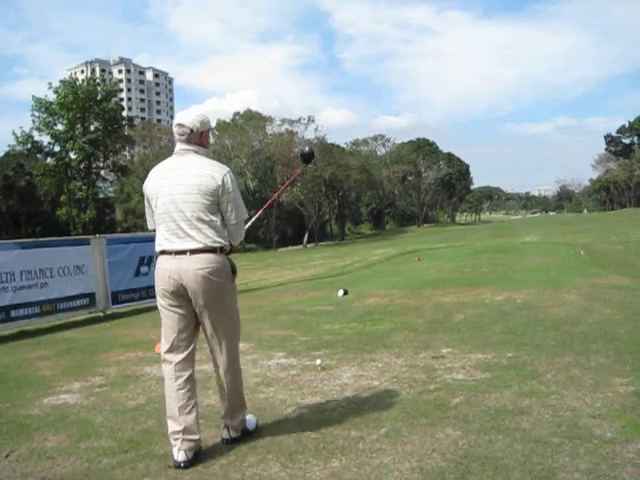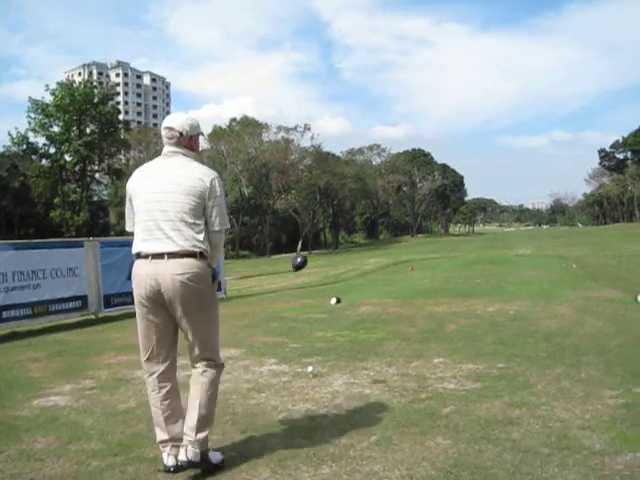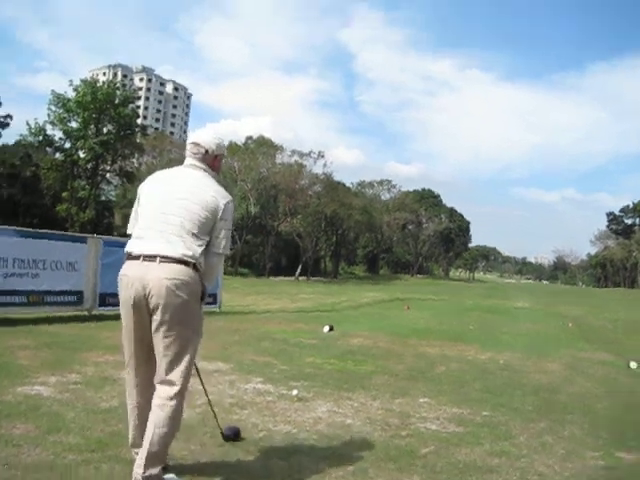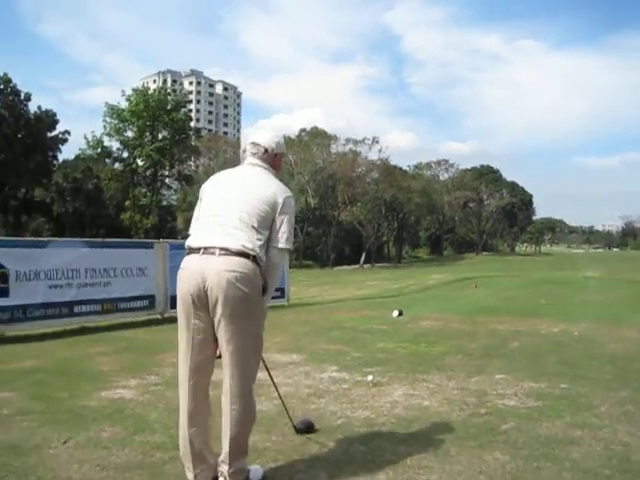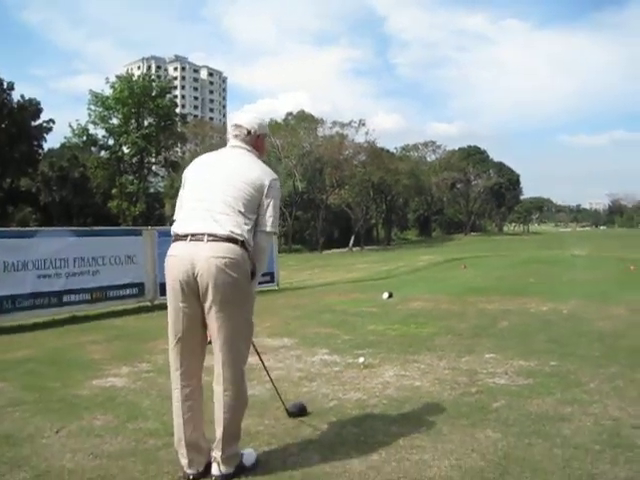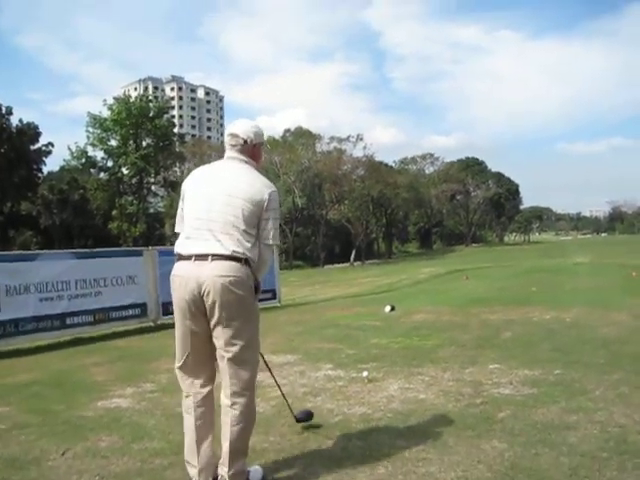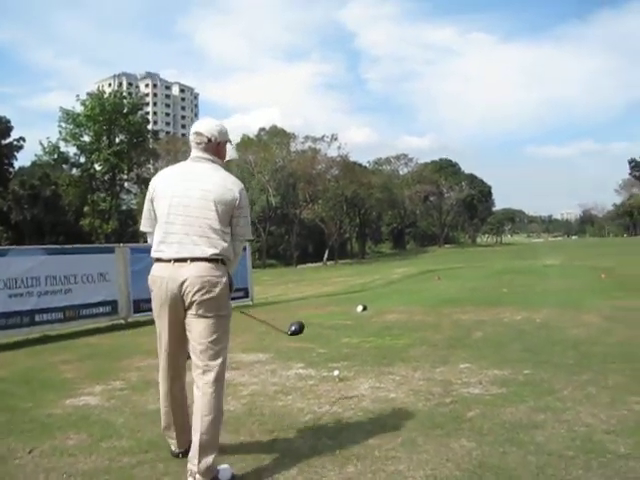
dt=0.3s
person 1, frame 1
left shoulder: (153, 176)
right shoulder: (218, 172)
left elbow: (155, 226)
right elbow: (236, 231)
left hip: (166, 267)
right hip: (208, 265)
left knee: (175, 357)
right knee: (224, 349)
left ankle: (183, 444)
right ankle: (234, 423)
person 1, frame 2
left shoulder: (138, 177)
right shoulder: (206, 176)
left elbow: (133, 230)
right elbow: (216, 235)
right wrist: (207, 268)
left hip: (144, 271)
right hip: (187, 270)
left knee: (158, 366)
right knee: (205, 360)
left ankle: (171, 448)
right ankle: (193, 447)
person 1, frame 3
left shoulder: (152, 180)
right shoulder: (219, 197)
left elbow: (133, 234)
right elbow: (215, 258)
right wrist: (198, 289)
left hip: (132, 272)
right hip: (176, 278)
left knee: (139, 373)
right knee: (171, 381)
person 1, frame 4
left shoulder: (214, 179)
right shoulder: (280, 193)
right elbow: (277, 255)
right wrist: (262, 297)
left hip: (191, 268)
right hip: (236, 272)
left knee: (193, 376)
right knee: (237, 378)
person 1, frame 5
left shoulder: (197, 163)
right shoulder: (265, 175)
right elbow: (263, 238)
right wrist: (251, 281)
left hip: (179, 253)
right hip: (225, 258)
left knee: (184, 365)
right knee: (228, 363)
person 1, frame 6
left shoulder: (195, 177)
right shoulder: (263, 187)
left elbow: (182, 231)
right elbow: (265, 249)
right wrist: (251, 285)
left hip: (183, 272)
right hip: (230, 276)
left knee: (195, 380)
right knee: (237, 380)
person 1, frame 7
left shoulder: (161, 178)
right shoulder: (233, 186)
left elbow: (150, 232)
right elbow: (238, 242)
left hip: (163, 273)
right hip: (207, 275)
left knee: (170, 366)
right knee: (208, 372)
left ankle: (179, 441)
